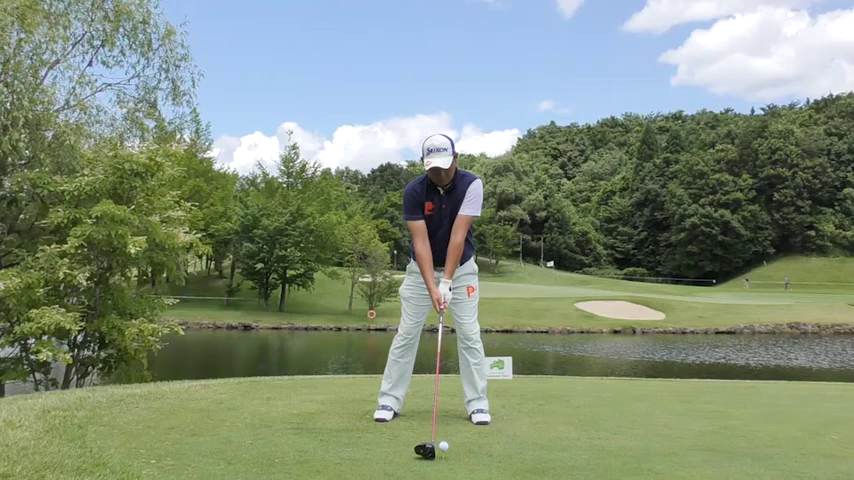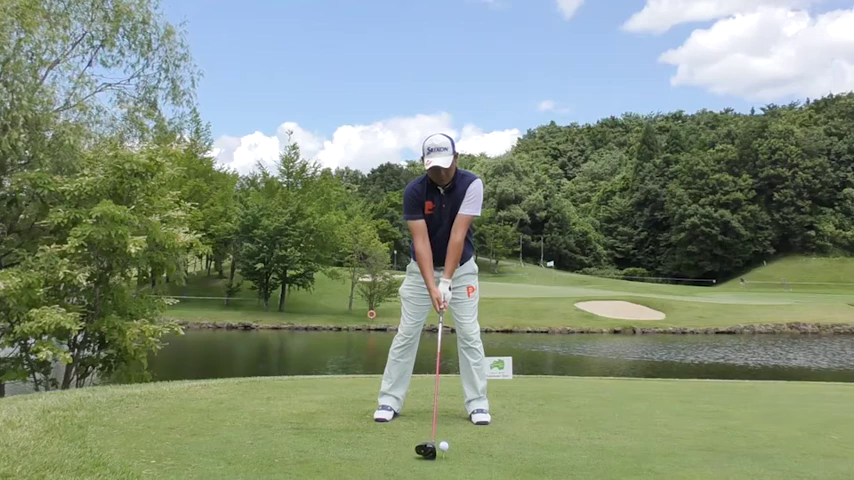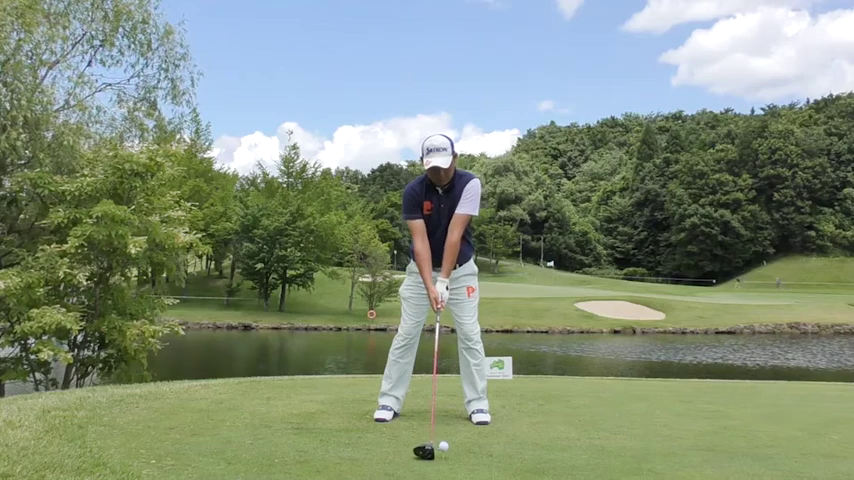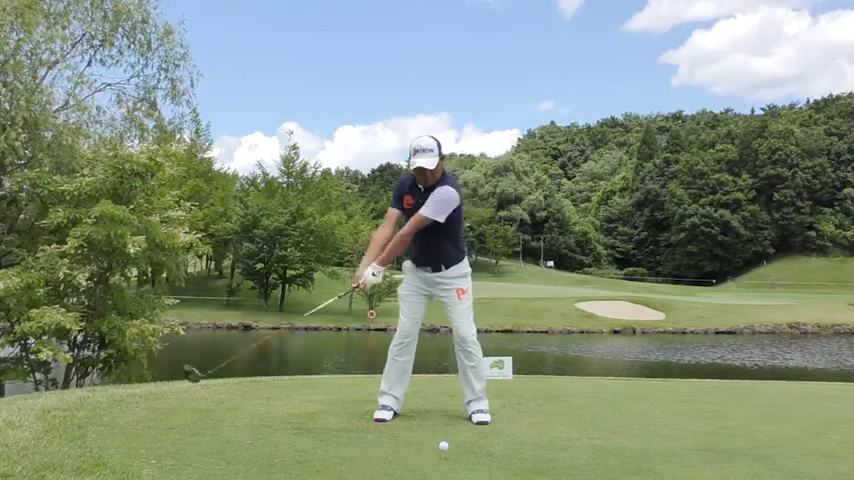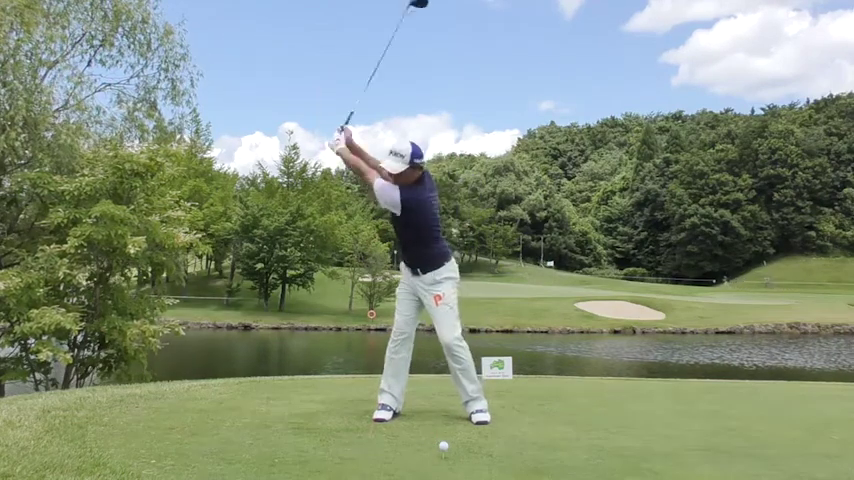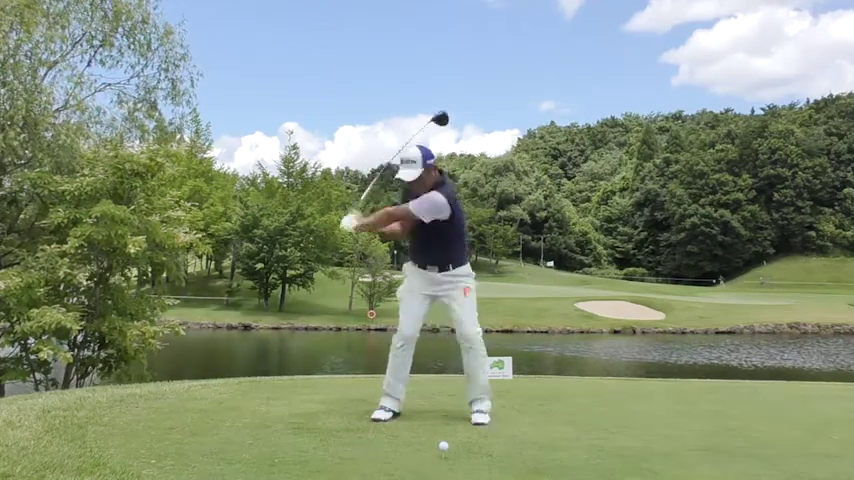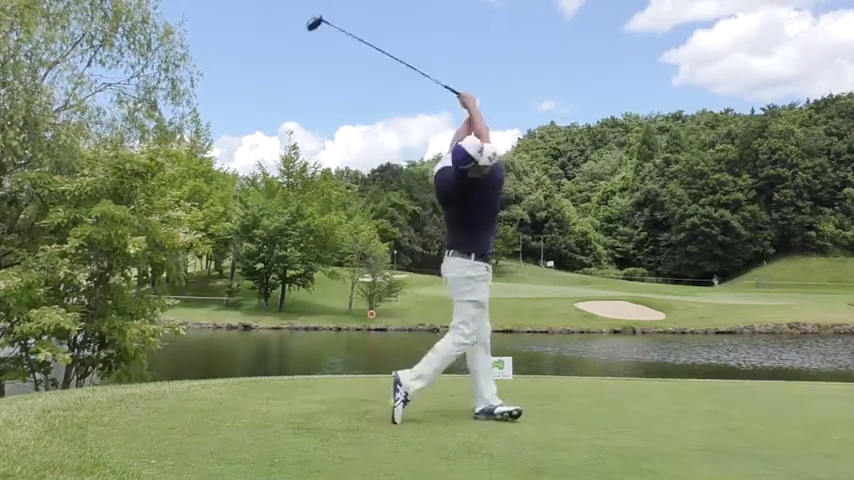
dt=0.4s
person 1, frame 1
left shoulder: (471, 184)
right shoulder: (414, 191)
left elbow: (458, 235)
right elbow: (420, 241)
left wrist: (447, 281)
right wrist: (432, 286)
left hip: (461, 270)
right hip: (421, 270)
left knee: (469, 334)
right knee: (407, 333)
left ankle: (477, 403)
right ankle: (389, 401)
person 1, frame 2
left shoulder: (471, 184)
right shoulder: (414, 191)
left elbow: (457, 235)
right elbow: (421, 241)
left wrist: (446, 281)
right wrist: (431, 286)
left hip: (461, 270)
right hip: (421, 270)
left knee: (469, 334)
right knee: (406, 334)
left ankle: (477, 404)
right ankle: (389, 401)
person 1, frame 3
left shoulder: (470, 184)
right shoulder: (413, 192)
left elbow: (455, 234)
right elbow: (420, 241)
left wrist: (444, 280)
right wrist: (429, 285)
left hip: (461, 271)
right hip: (422, 270)
left knee: (469, 334)
right knee: (406, 334)
left ankle: (477, 403)
right ankle: (389, 401)
person 1, frame 4
left shoulder: (447, 191)
right shoulder: (404, 185)
left elbow: (409, 232)
right elbow: (387, 226)
left wrist: (379, 266)
right wrist: (366, 263)
left hip: (452, 273)
right hip: (417, 271)
left knee: (465, 336)
right knee: (404, 335)
left ankle: (477, 403)
right ankle: (389, 401)
person 1, frame 5
left shoulder: (401, 196)
right shoulder: (420, 177)
left elbow: (366, 171)
right elbow: (377, 169)
left wrist: (340, 150)
right wrist: (349, 146)
left hip: (436, 276)
right hip: (411, 272)
left knee: (450, 338)
right knee: (400, 335)
left ankle: (475, 403)
right ankle: (389, 401)
person 1, frame 6
left shoulder: (439, 197)
right shoulder: (421, 190)
left elbow: (395, 214)
right elbow: (403, 226)
left wrist: (361, 224)
right wrist: (374, 226)
left hip: (456, 274)
right hip: (421, 272)
left knee: (470, 336)
right knee: (406, 334)
left ankle: (479, 403)
right ankle: (390, 401)
person 1, frame 7
left shoulder: (443, 177)
right shoulder: (492, 179)
left elbow: (475, 142)
right elbow: (486, 137)
left wrist: (470, 113)
right wrist: (474, 108)
left hip: (457, 262)
right hip: (470, 266)
left knee: (479, 335)
right knee: (461, 335)
left ankle: (486, 402)
right ankle: (409, 382)
